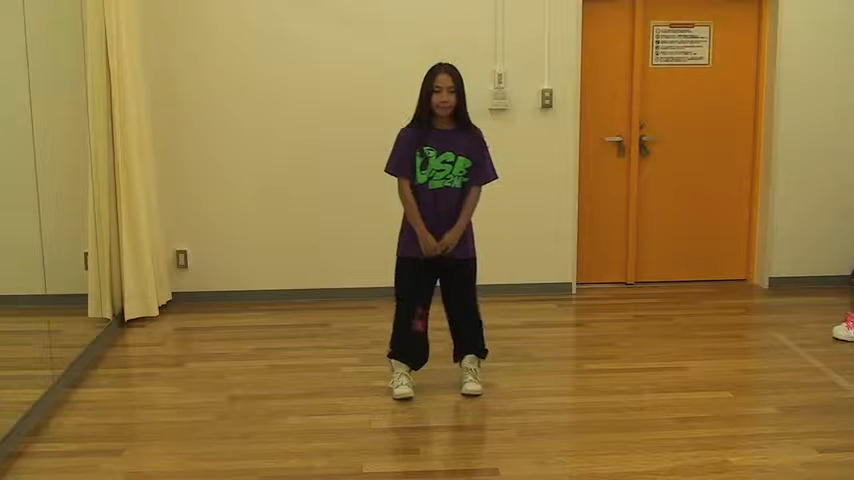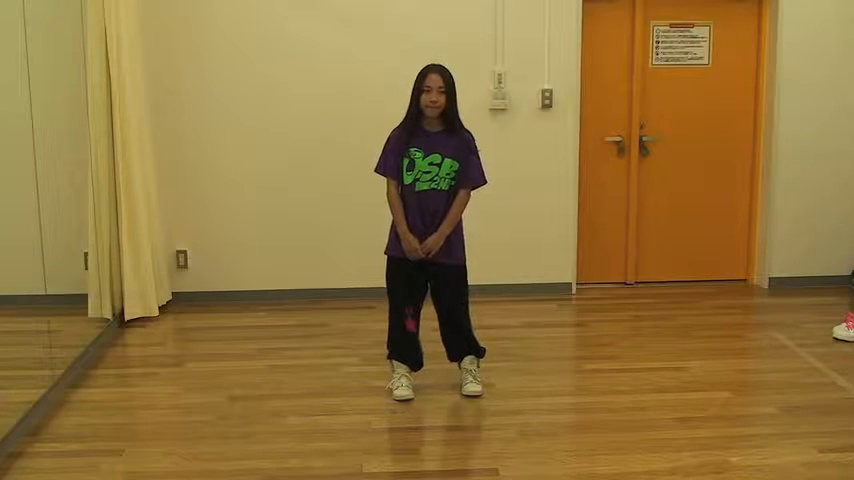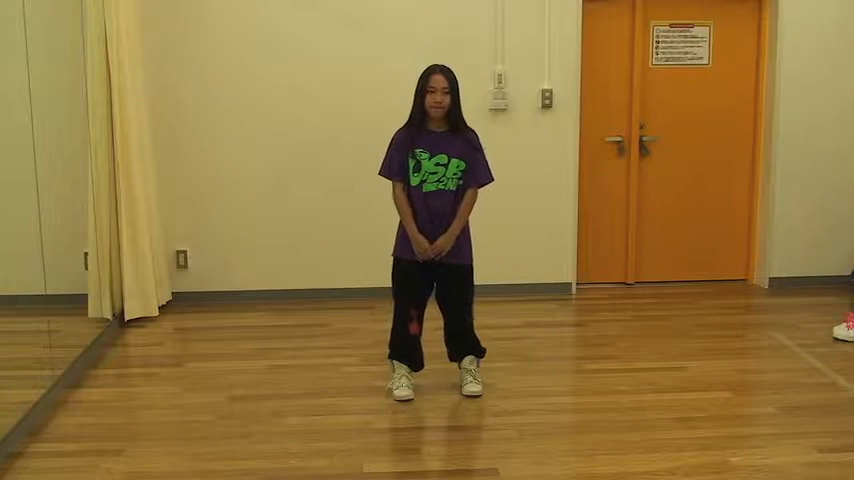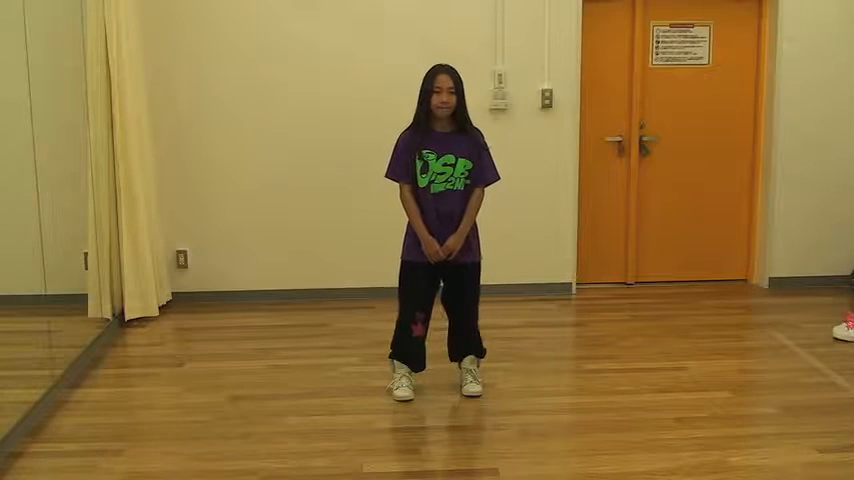
dt=0.5s
person 1, frame 1
left shoulder: (472, 138)
right shoulder: (411, 136)
left elbow: (475, 189)
right elbow: (404, 187)
left wrist: (455, 232)
right wrist: (422, 234)
left hip: (458, 240)
right hip: (417, 239)
left knee: (463, 303)
right knee: (411, 304)
left ankle: (469, 364)
right ankle: (402, 367)
person 1, frame 2
left shoulder: (462, 141)
right shoulder: (402, 137)
left elbow: (464, 192)
right elbow: (392, 187)
left wrist: (440, 236)
right wrist: (404, 234)
left hip: (446, 242)
right hip: (405, 241)
left knee: (454, 306)
right knee: (404, 307)
left ankle: (469, 364)
right ankle: (402, 368)
person 1, frame 3
left shoulder: (466, 140)
right shoulder: (405, 138)
left elbow: (471, 191)
right elbow: (398, 190)
left wrist: (450, 236)
right wrist: (415, 236)
left hip: (454, 242)
right hip: (412, 243)
left knee: (458, 307)
right knee: (408, 308)
left ankle: (468, 365)
right ankle: (402, 369)
person 1, frame 4
left shoulder: (472, 139)
right shoulder: (411, 139)
left elbow: (478, 191)
right elbow: (406, 191)
left wrist: (459, 236)
right wrist: (425, 238)
left hip: (463, 243)
right hip: (421, 243)
left knee: (464, 307)
right knee: (414, 309)
left ankle: (469, 365)
right ankle: (402, 369)
